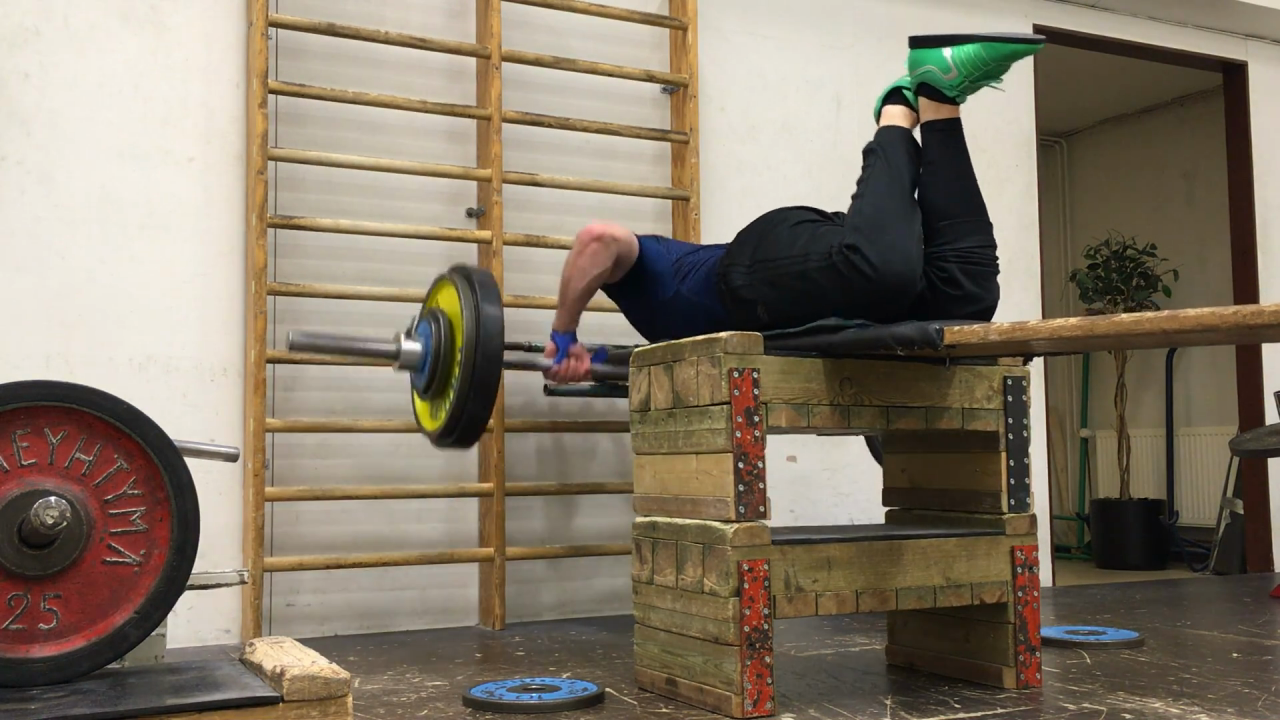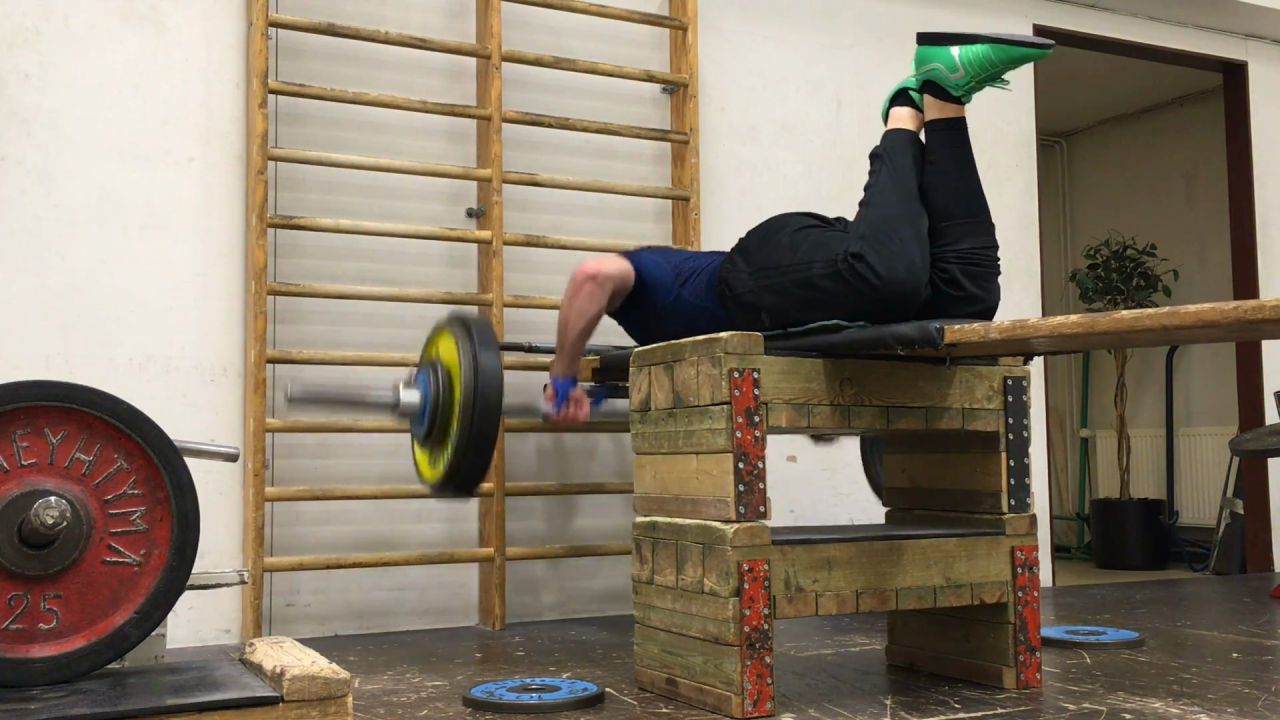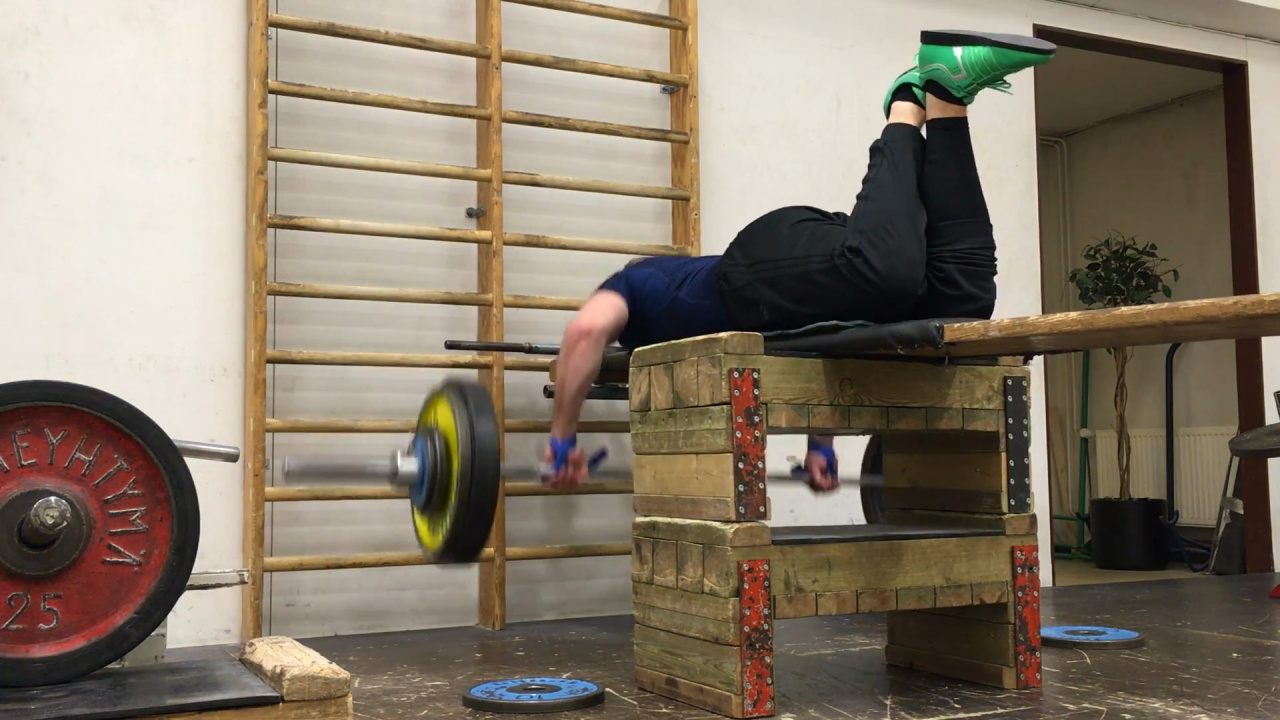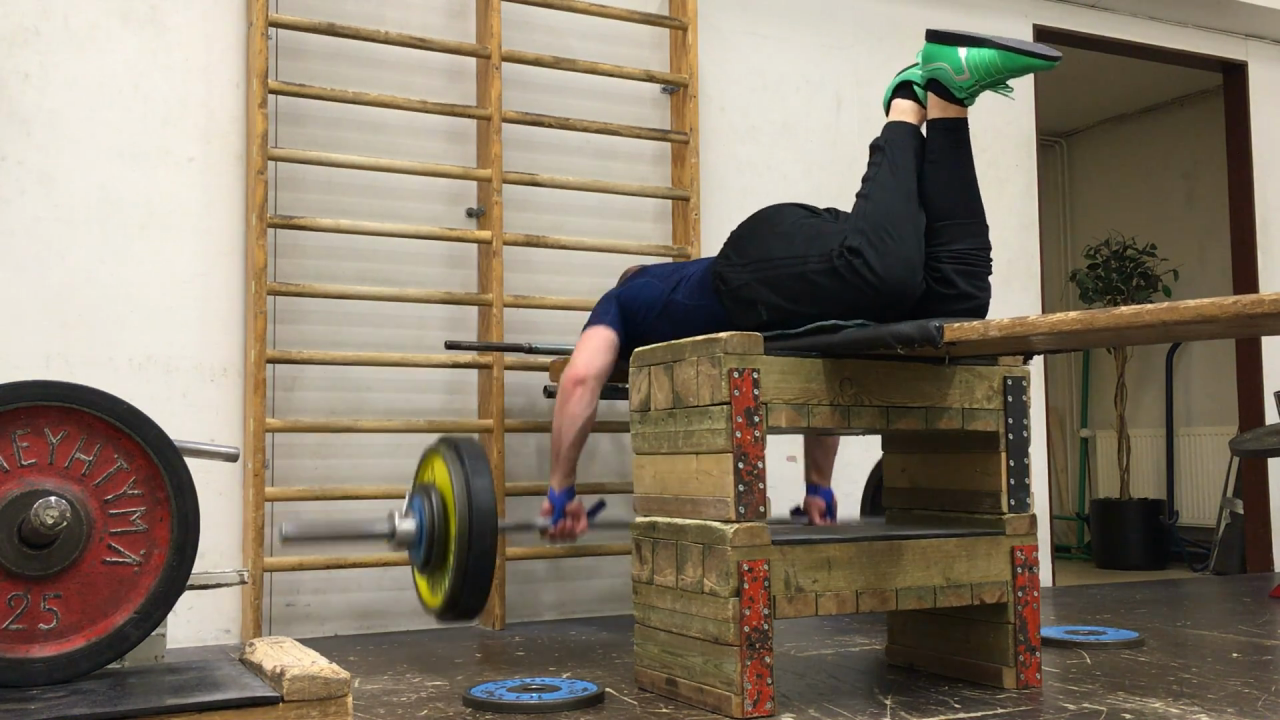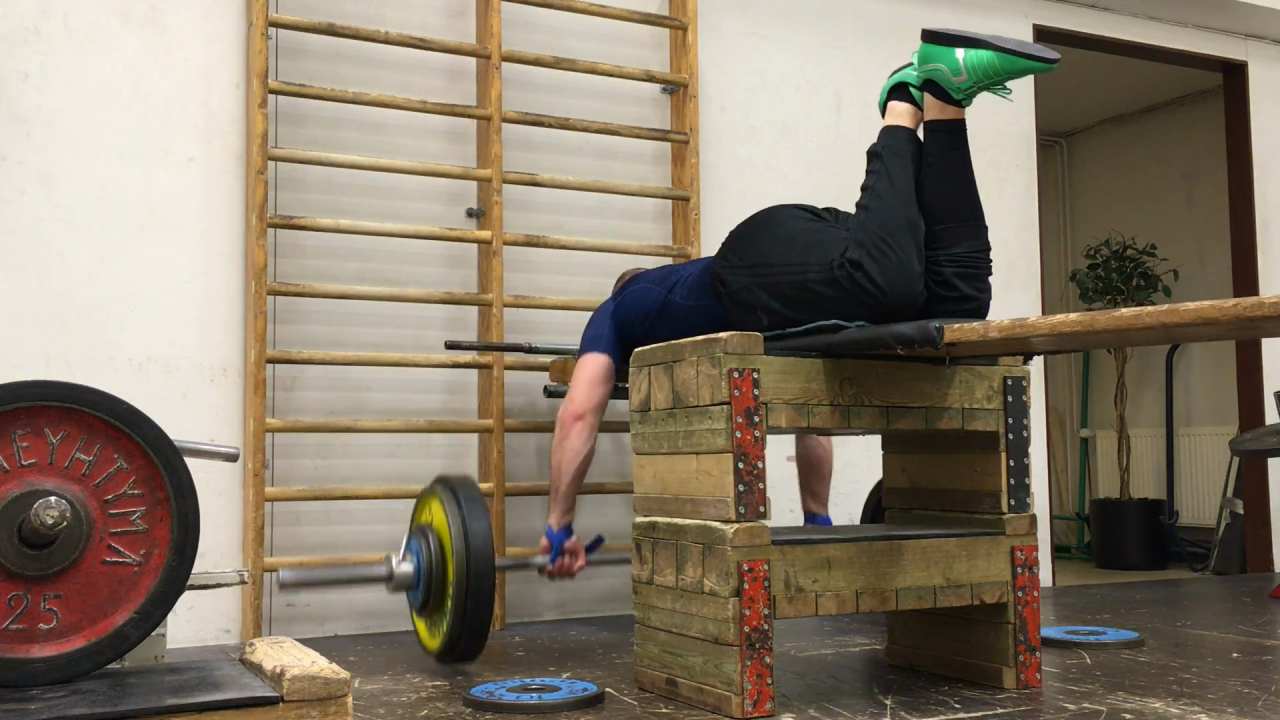
dt=0.1s
person 1, frame 1
left shoulder: (636, 269)
left elbow: (599, 239)
left wrist: (563, 336)
left hip: (762, 271)
right knee: (968, 292)
left ankle: (897, 112)
right ankle: (936, 95)
person 1, frame 2
left shoulder: (635, 273)
left elbow: (595, 274)
left wrist: (563, 380)
left hip: (776, 269)
left knee: (887, 280)
right knee: (968, 296)
left ankle: (906, 112)
person 1, frame 3
left shoulder: (630, 285)
left elbow: (586, 328)
left wrist: (563, 438)
right wrist: (820, 441)
left hip: (770, 263)
left knee: (885, 270)
right knee: (963, 293)
left ankle: (908, 105)
right ankle: (942, 95)
person 1, frame 4
left shoulder: (622, 305)
left elbow: (581, 380)
left wrist: (560, 492)
right wrist: (819, 490)
left hip: (767, 261)
left knee: (919, 283)
right knee: (958, 295)
left ankle: (909, 101)
right ankle: (942, 93)
person 1, frame 5
left shoulder: (617, 313)
left elbow: (579, 414)
left wrist: (559, 528)
right wrist: (816, 516)
left hip: (761, 265)
left knee: (883, 282)
right knee: (958, 296)
left ankle: (904, 103)
right ankle: (939, 93)
